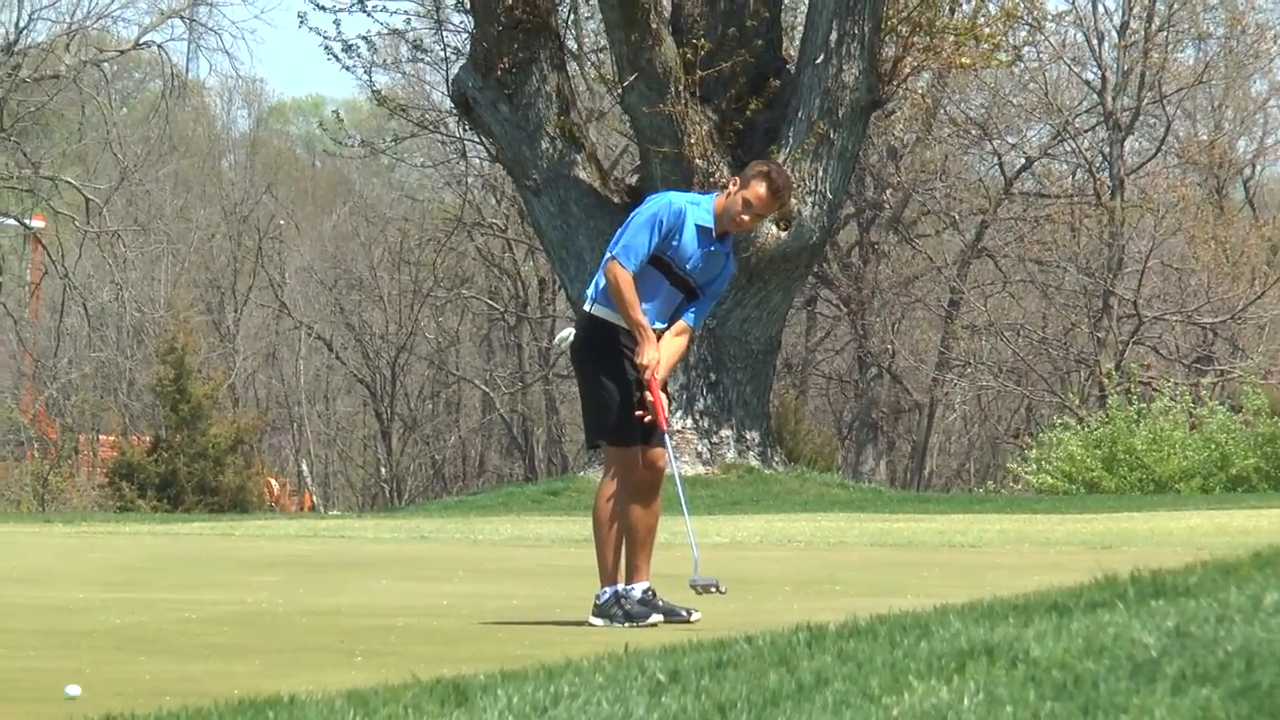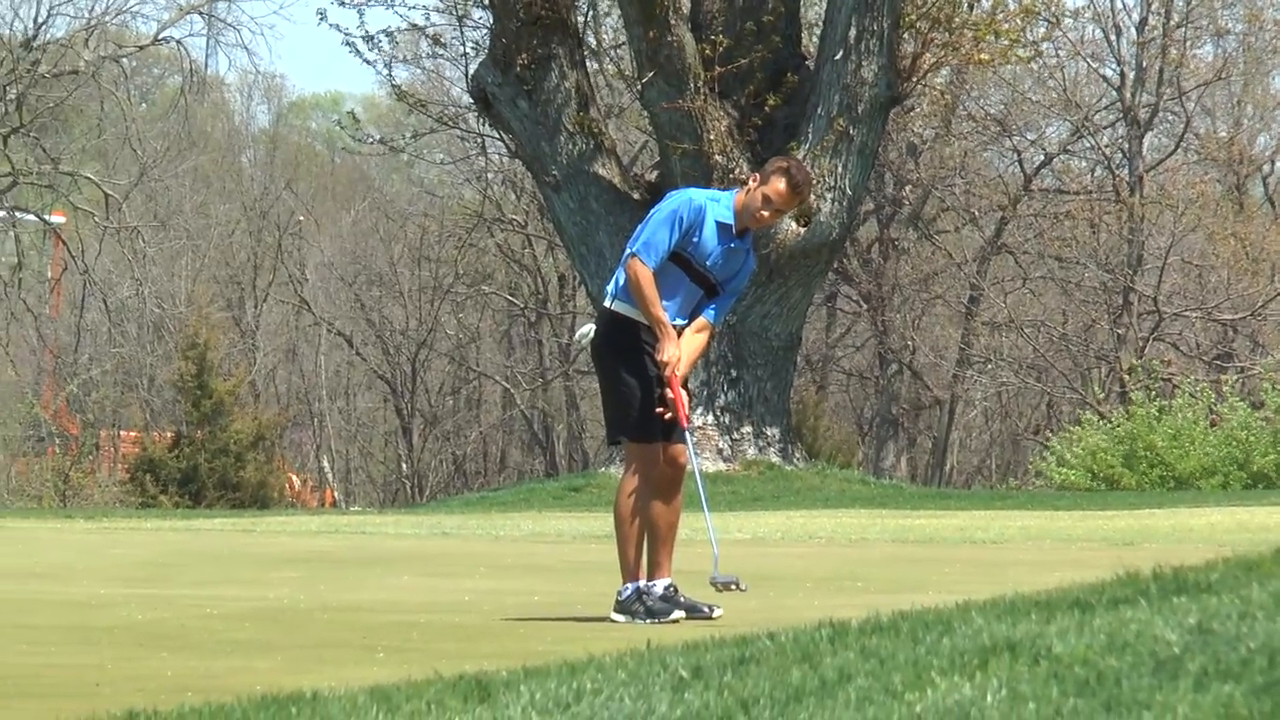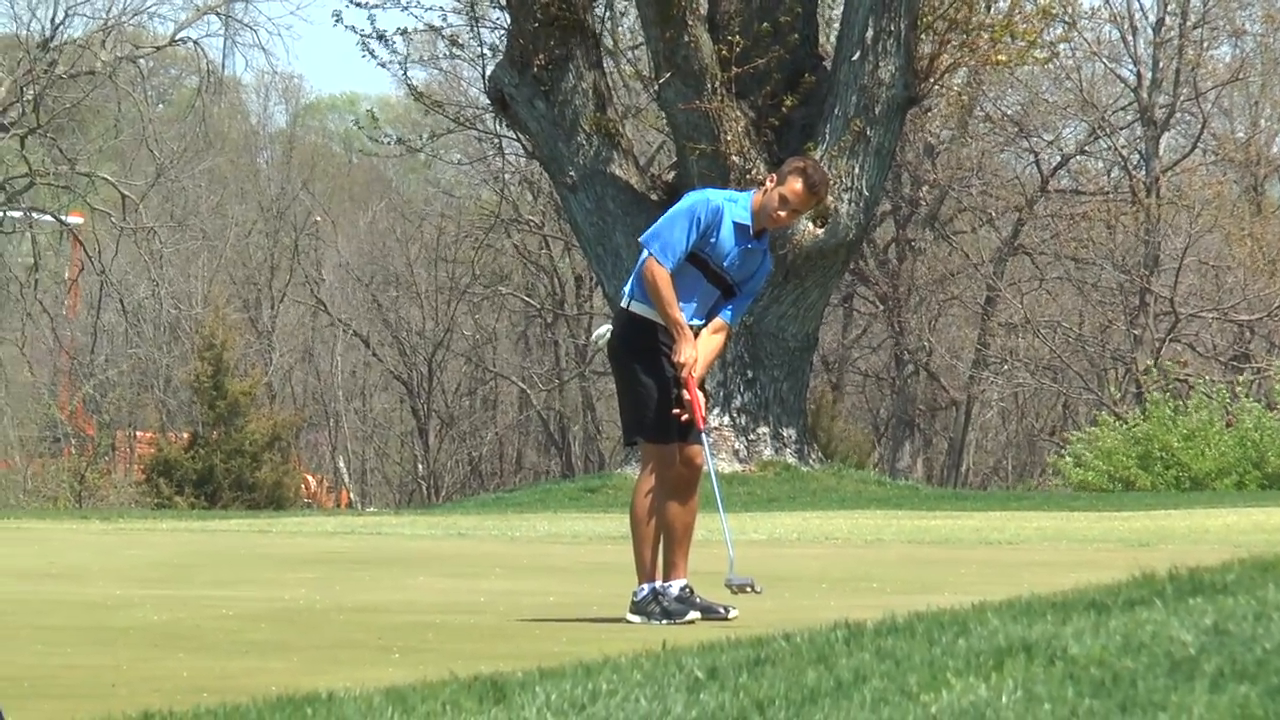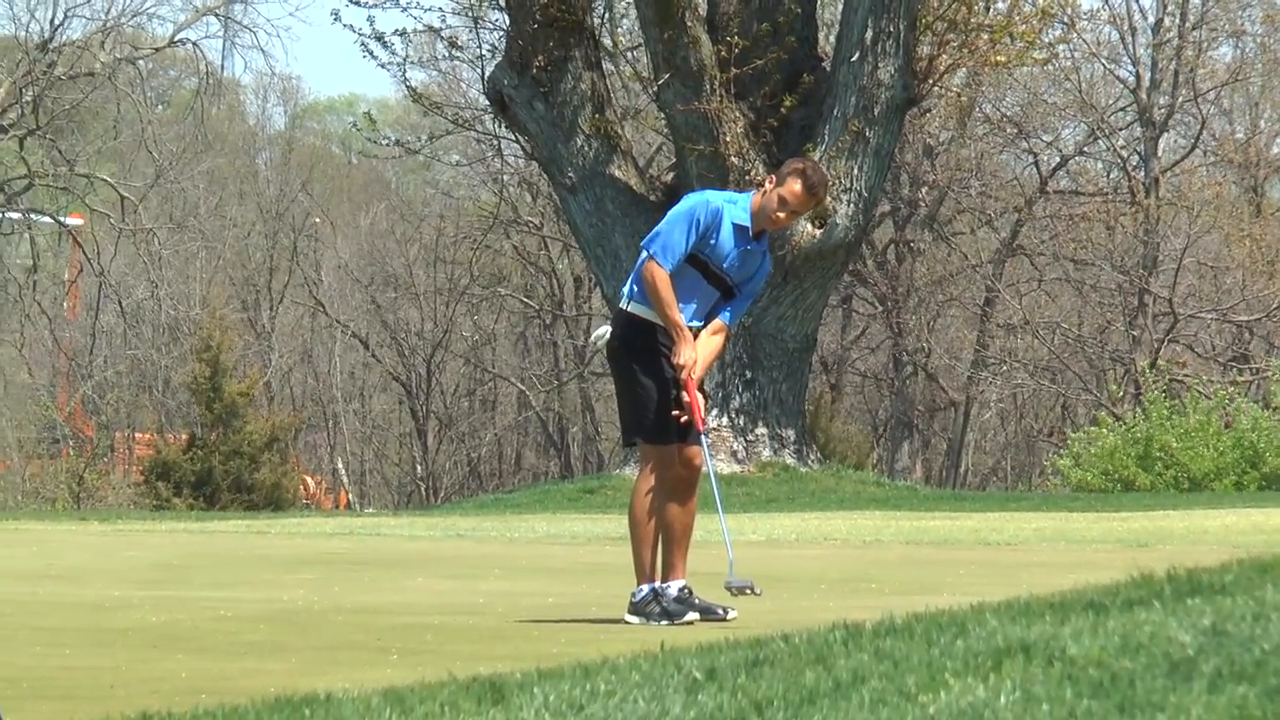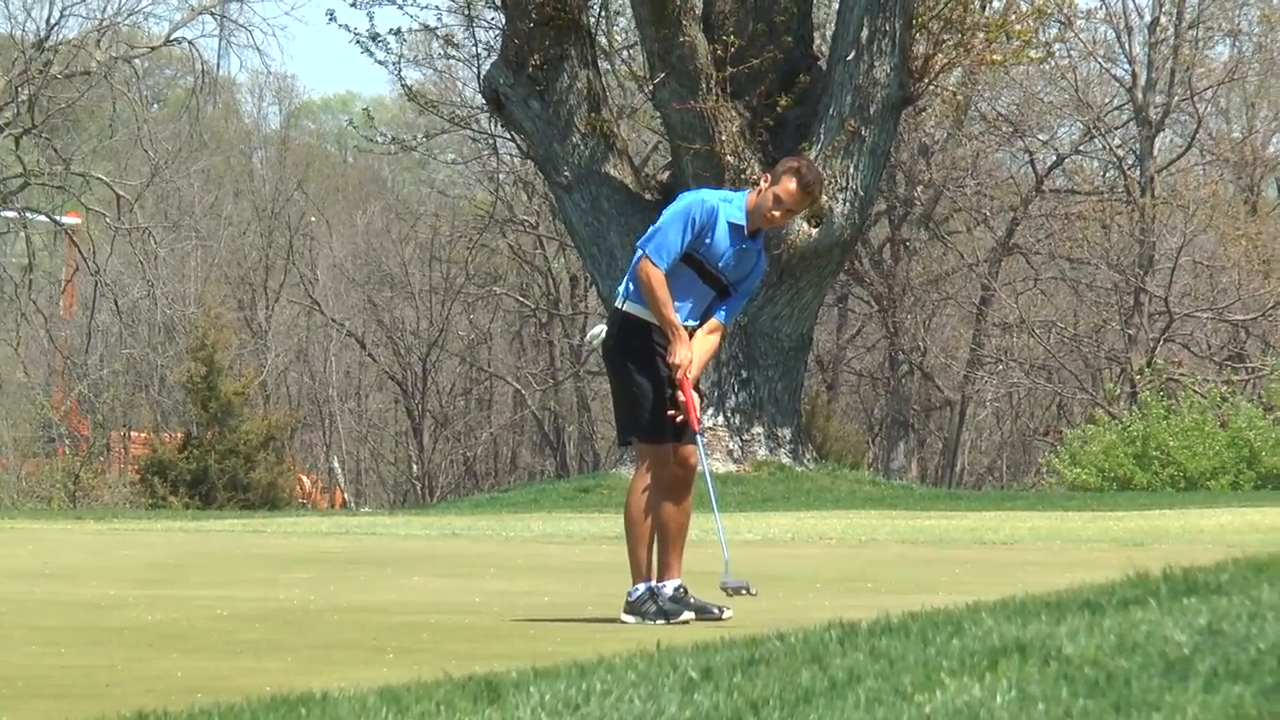
dt=0.3s
person 1, frame 1
left shoulder: (724, 264)
right shoulder: (669, 208)
left elbow: (682, 328)
right elbow: (617, 268)
left wrist: (657, 380)
right wrist: (644, 338)
left hip: (648, 346)
right hip: (605, 334)
left knee: (652, 466)
right knee: (623, 464)
left ankle: (638, 589)
right ankle: (608, 596)
person 1, frame 2
left shoulder: (744, 260)
right shoulder: (690, 205)
left elbow: (703, 324)
right elbow: (637, 265)
left wrist: (679, 377)
right wrist: (665, 335)
left hip: (668, 343)
right hip: (627, 331)
left knee: (673, 461)
right knee: (644, 460)
left ankle: (660, 585)
right ankle: (630, 592)
person 1, frame 3
left shoulder: (761, 260)
right shoulder: (707, 205)
left elbow: (719, 325)
right elbow: (654, 265)
left wrist: (696, 377)
right wrist: (682, 336)
left hip: (686, 343)
right hip: (643, 332)
left knee: (689, 463)
right knee: (660, 461)
left ankle: (675, 587)
right ankle: (645, 593)
person 1, frame 4
left shoulder: (761, 262)
right shoulder: (707, 207)
left elbow: (719, 326)
right elbow: (653, 267)
left wrist: (694, 380)
right wrist: (681, 338)
left hip: (684, 345)
right hip: (643, 332)
left knee: (688, 463)
right knee: (659, 461)
left ankle: (674, 588)
right ankle: (644, 594)
person 1, frame 5
left shoulder: (756, 261)
right shoulder: (702, 205)
left elbow: (715, 326)
right elbow: (649, 266)
left wrist: (691, 379)
right wrist: (677, 338)
left hip: (679, 346)
right hip: (638, 332)
left knee: (684, 462)
right knee: (655, 460)
left ankle: (670, 587)
right ankle: (640, 593)
